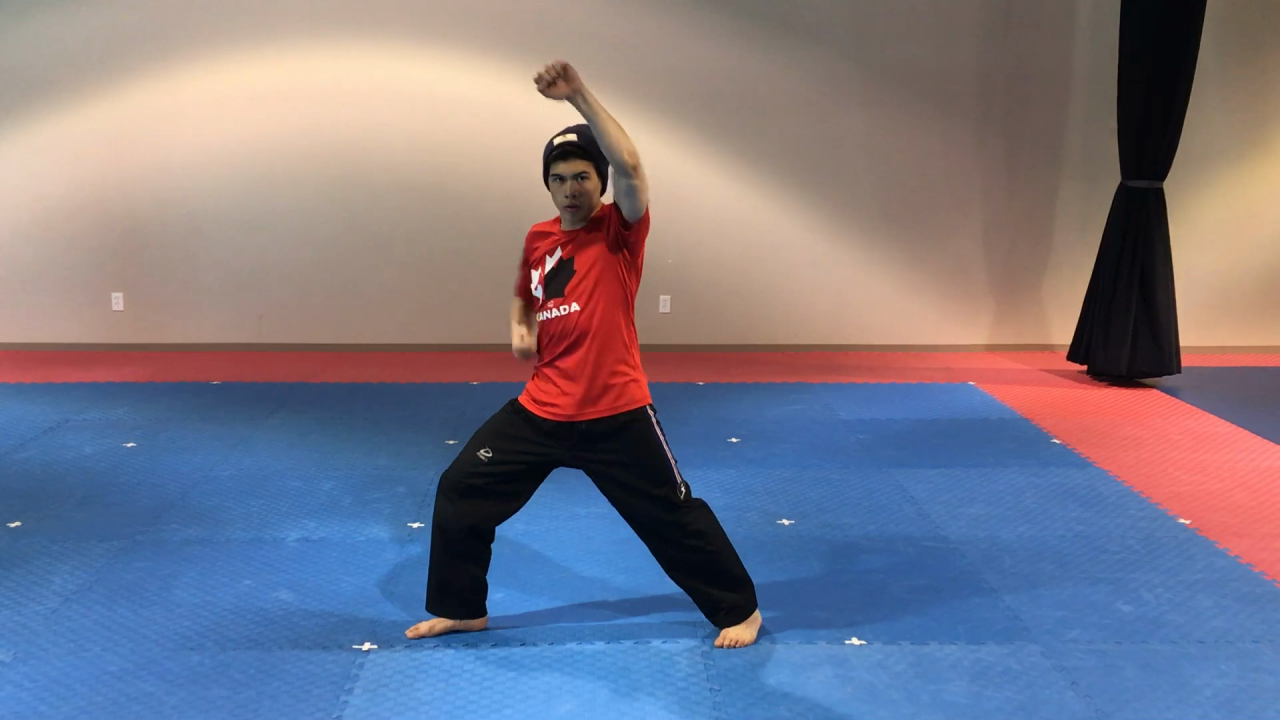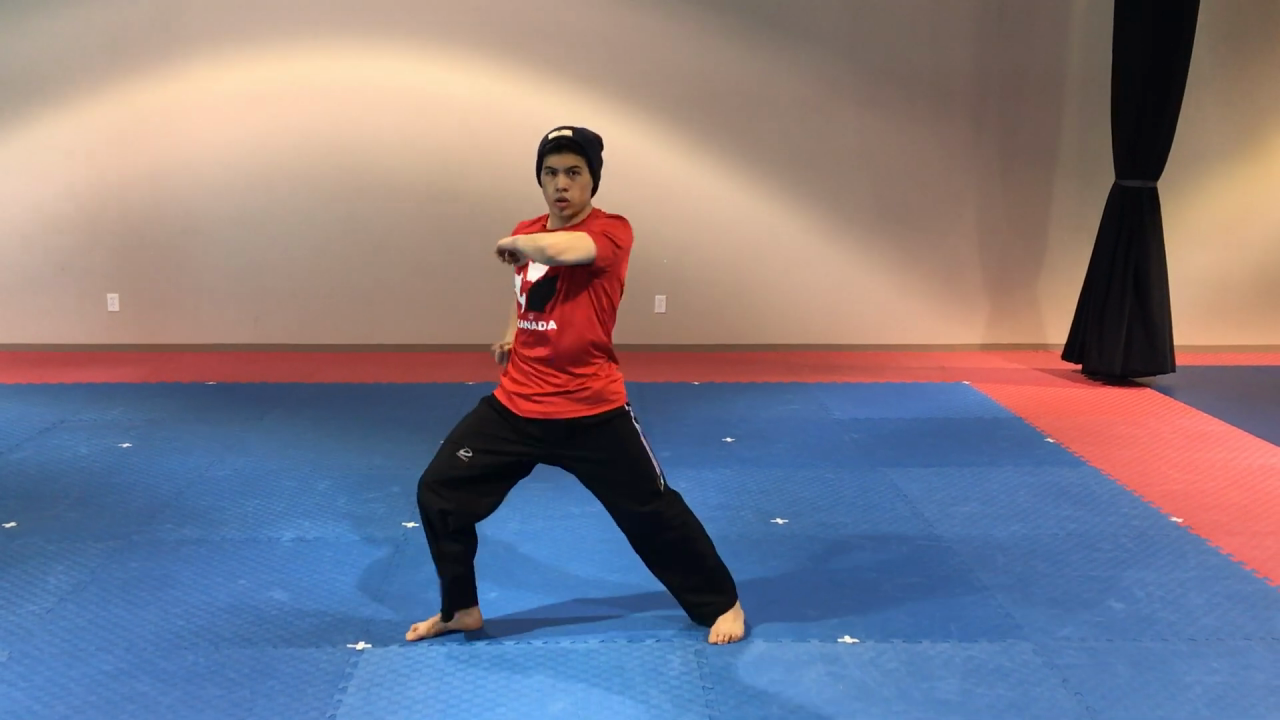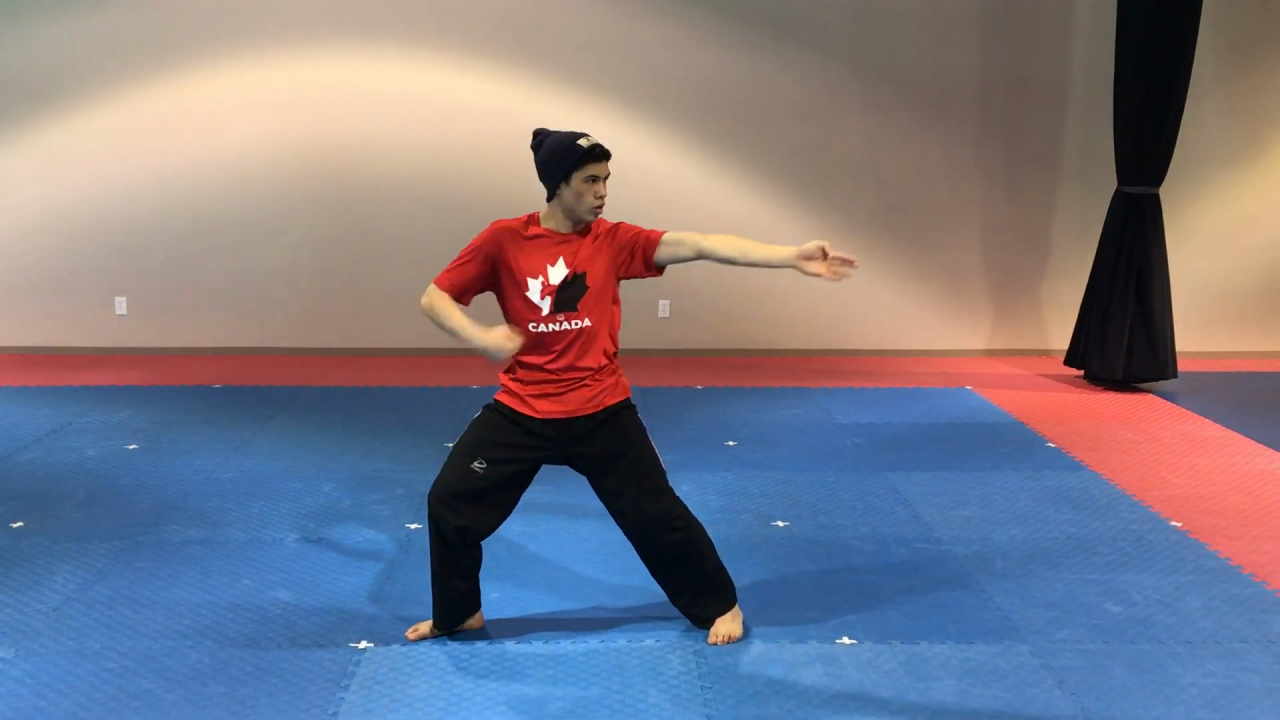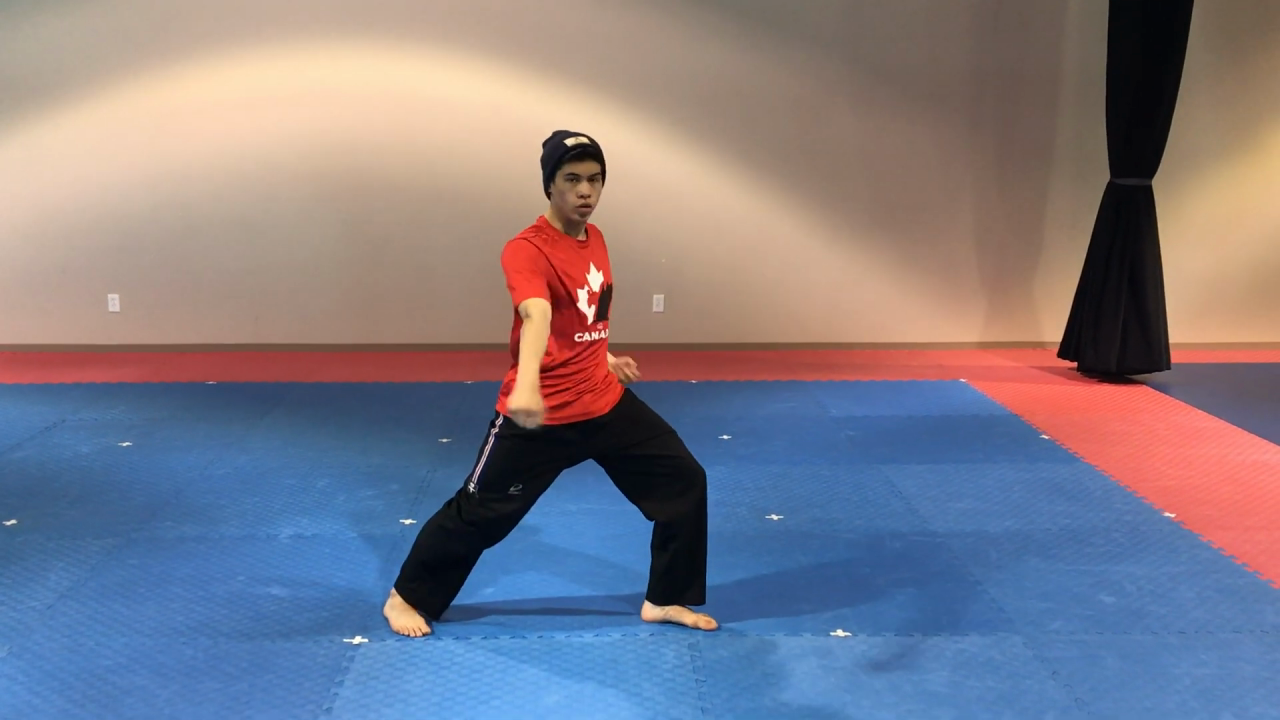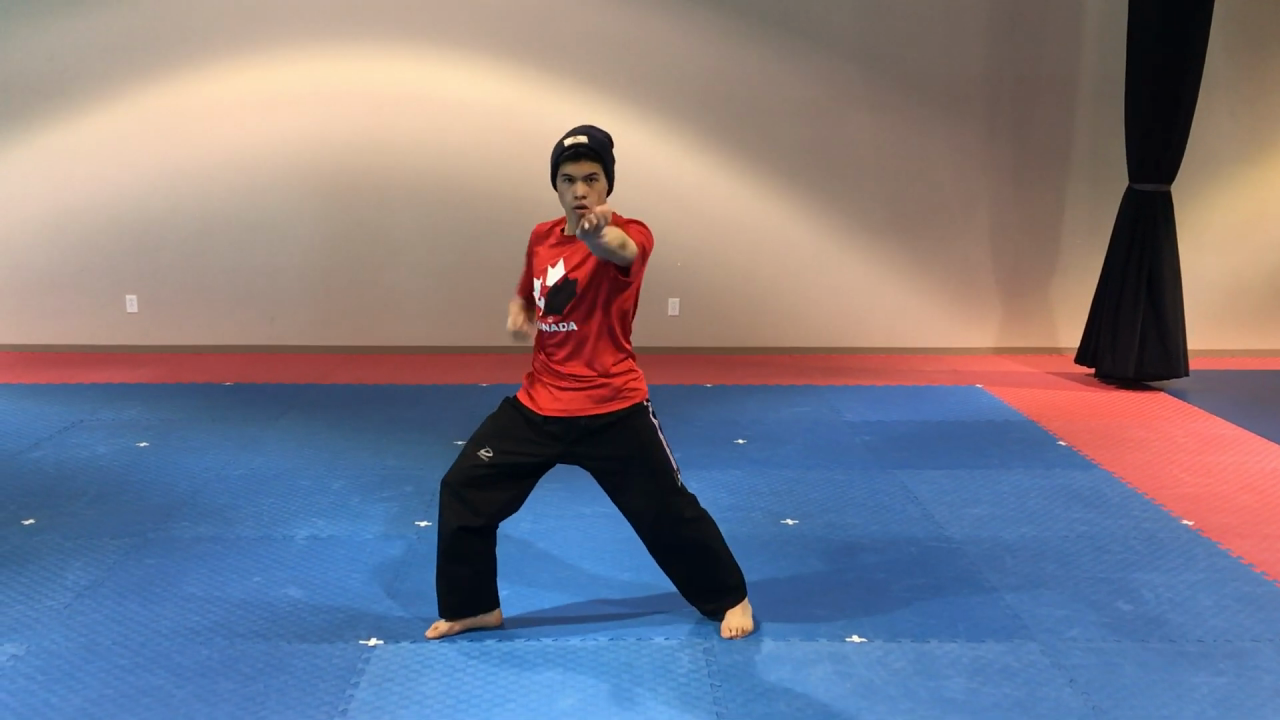
dt=1s
person 1, frame 1
left shoulder: (622, 227)
right shoulder: (539, 237)
left elbow: (630, 165)
left wrist: (579, 95)
right wrist: (520, 331)
left hip: (617, 415)
right hip: (538, 410)
left knee: (672, 517)
right knee: (460, 490)
left ankle: (740, 610)
right ankle: (459, 609)
person 1, frame 2
left shoulder: (613, 232)
right shoulder: (530, 233)
left elbow: (559, 249)
left wrist: (516, 243)
right wrist: (512, 335)
left hip: (593, 413)
right hip: (515, 406)
left knee: (651, 511)
right knee: (439, 490)
left ankle: (722, 603)
right ankle: (459, 608)
person 1, frame 3
left shoulder: (615, 239)
right shoulder: (503, 238)
left elbow: (701, 246)
right elbow: (436, 297)
left wrist: (793, 256)
right wrist: (479, 336)
left hip: (602, 410)
right hip: (521, 411)
left knee: (656, 510)
right knee: (450, 502)
left ankle: (719, 605)
right ankle: (453, 614)
person 1, frame 4
left shoulder: (595, 238)
right shoulder: (527, 249)
right elbow: (538, 319)
left wrist: (609, 360)
right wrist: (525, 384)
left hip: (606, 403)
right hip: (541, 414)
left knee: (685, 481)
right knee: (478, 512)
left ankle: (667, 598)
right ankle: (407, 596)
person 1, frame 5
left shoulder: (629, 232)
right shoulder: (542, 238)
left elbow: (623, 262)
left wrist: (600, 228)
right wrist: (519, 320)
left hip: (615, 409)
right hip: (537, 405)
left knee: (668, 509)
right knee: (462, 487)
left ankle: (730, 599)
right ankle: (473, 606)
